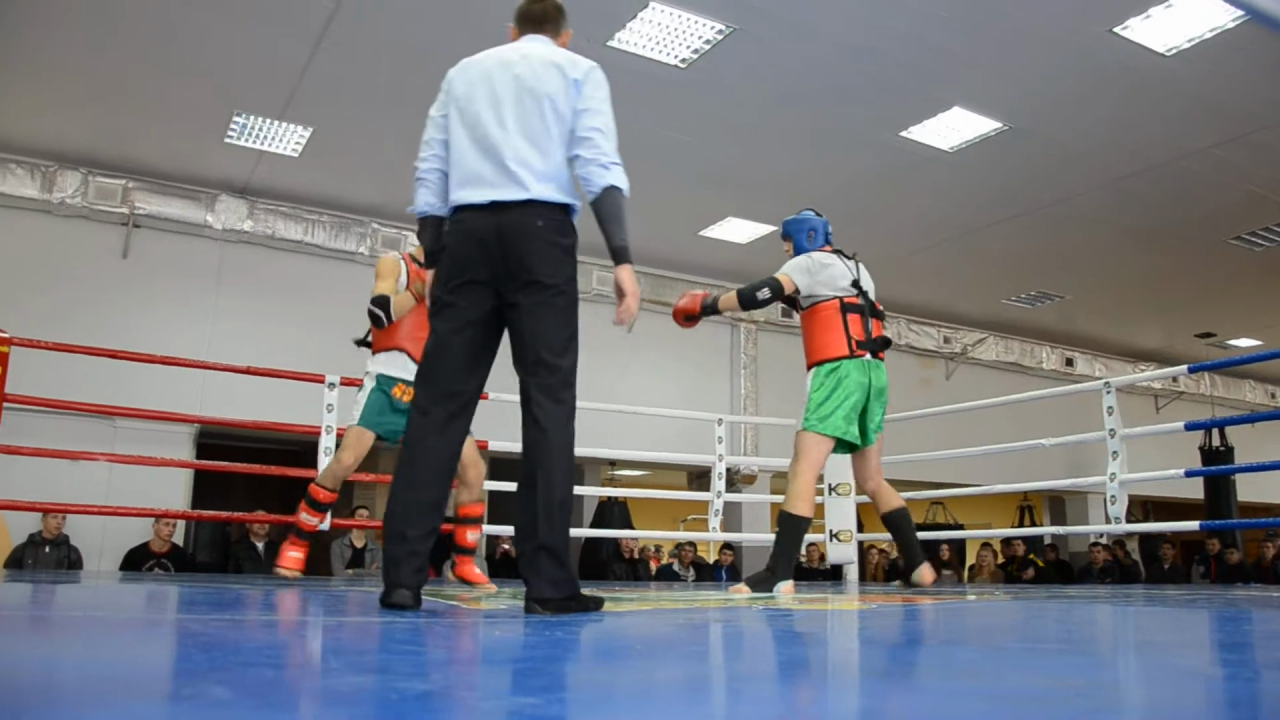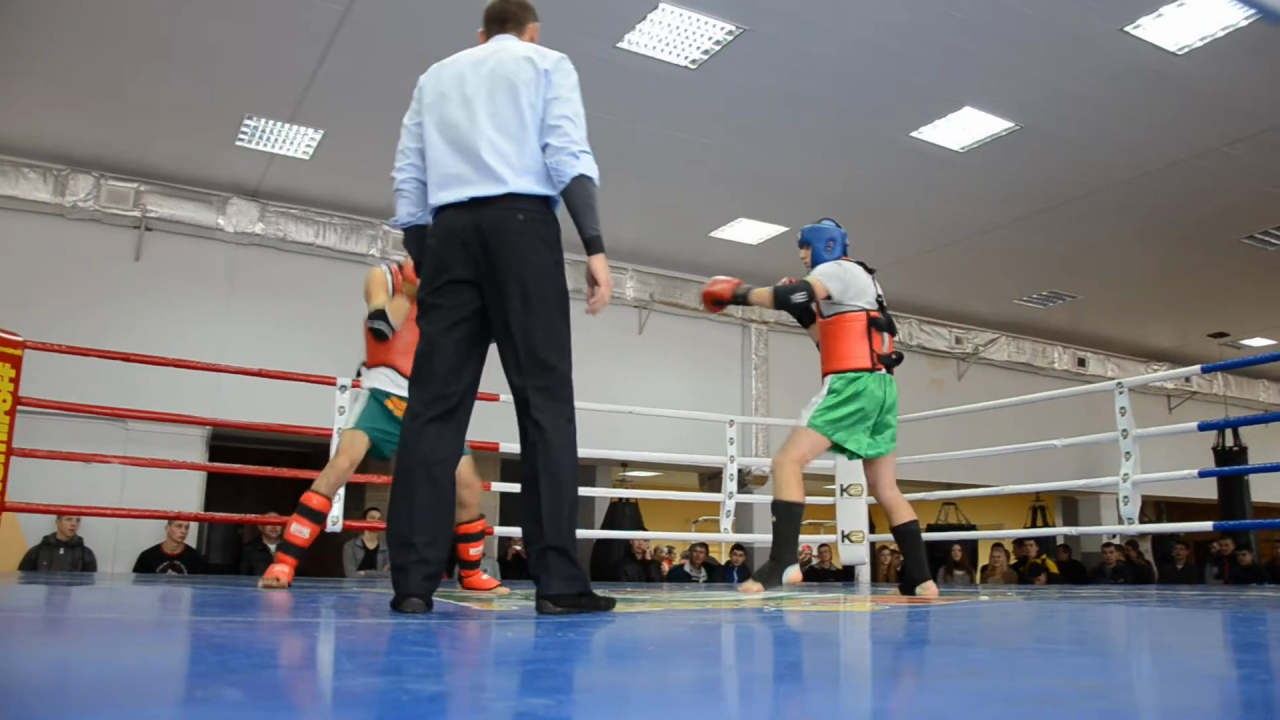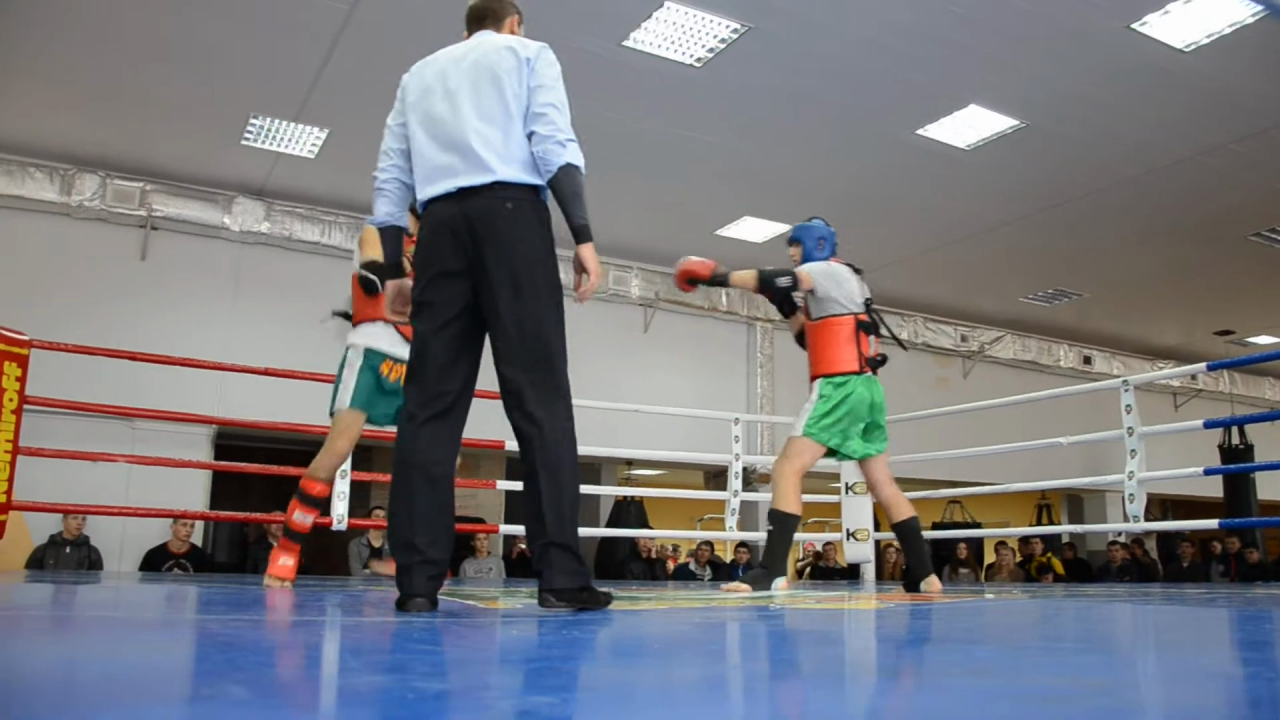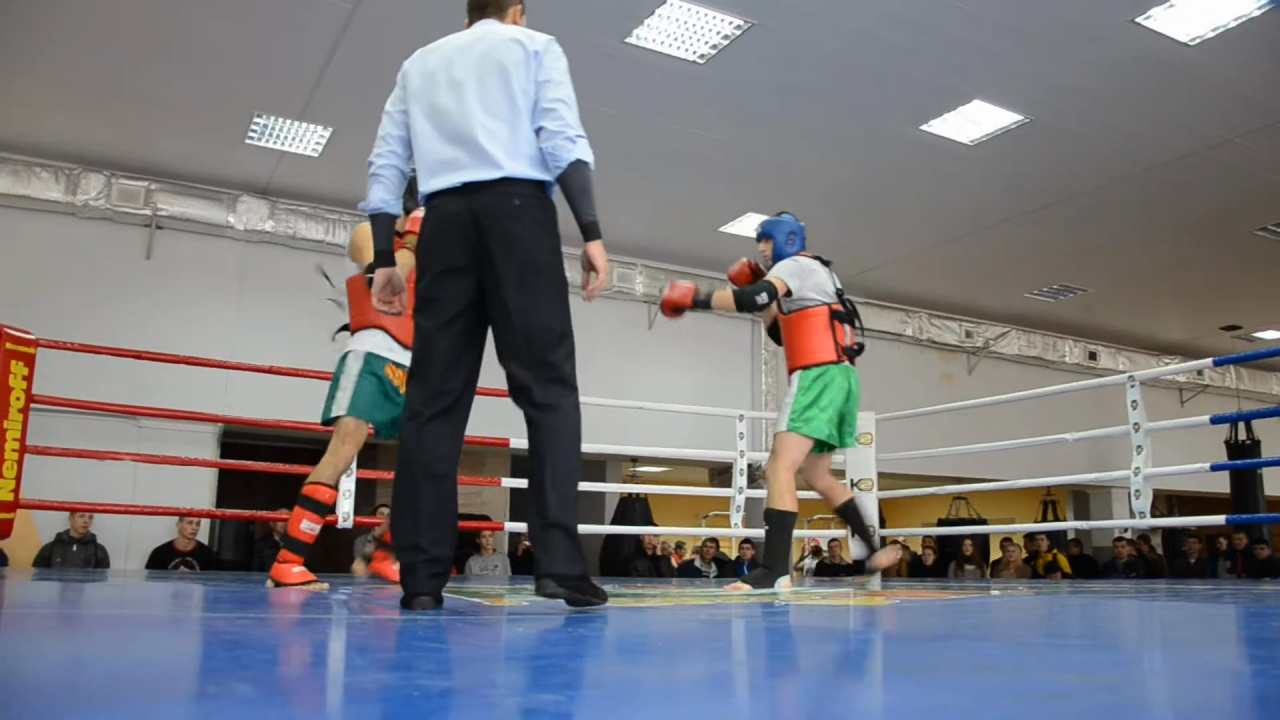
dt=0.2s
person 1, frame 1
left shoulder: (465, 71)
right shoulder: (579, 69)
left elbow: (430, 171)
right elbow: (598, 165)
left wrist: (432, 258)
right wrist: (621, 259)
left hip: (469, 233)
right hip: (540, 231)
left knee: (439, 400)
right knee: (547, 401)
left ankle: (403, 574)
right ankle: (547, 582)
person 1, frame 2
left shoulder: (436, 76)
right shoulder: (548, 62)
left elbow: (408, 182)
right elbow: (567, 155)
left wrist: (423, 267)
right wrist: (595, 248)
left hip: (451, 233)
right hip: (522, 224)
left knee: (435, 402)
right knee: (544, 399)
left ankle: (414, 580)
right ankle: (557, 580)
person 1, frame 3
left shoulder: (419, 73)
right shoulder: (529, 54)
left elbow: (390, 179)
right elbow: (555, 144)
left wrist: (392, 269)
right wrist: (582, 235)
left hip: (442, 224)
right hip: (512, 214)
left knee: (432, 400)
right knee: (538, 393)
left ankle: (418, 580)
right ankle: (559, 573)
person 1, frame 4
left shoulder: (420, 61)
left elbow: (385, 166)
right elbow: (562, 140)
left wrist: (384, 259)
right wrist: (591, 233)
left hip: (445, 221)
right hip: (518, 212)
left knee: (435, 396)
right knee: (546, 386)
left ankle: (422, 578)
right ankle: (559, 560)
person 2, frame 1
left shoulder: (809, 262)
right shoulder: (856, 269)
left elbow: (761, 293)
left wrist: (705, 305)
right wrist: (797, 299)
left hip: (837, 372)
right hip: (872, 372)
left knee: (804, 472)
right knee: (872, 480)
left ankle: (778, 574)
right ankle: (917, 562)
person 2, frame 2
left shoulder: (836, 270)
right shoulder: (865, 284)
left elbow: (792, 295)
left wrist: (736, 294)
right wrist: (805, 315)
left hip: (850, 383)
right hip: (881, 385)
left knee: (787, 463)
right knee: (885, 489)
left ankle: (782, 564)
right ankle: (920, 578)
person 2, frame 3
left shoulder: (827, 271)
right shoulder: (848, 284)
left elbow: (778, 279)
right elbow: (809, 338)
left wrist: (716, 276)
right wrist: (785, 305)
left hip: (839, 386)
right hip: (865, 387)
left knee: (787, 472)
right knee: (884, 486)
left ankle: (771, 572)
right ankle: (923, 573)
person 2, frame 4
left shoulder: (796, 265)
right shoulder: (817, 276)
left elbow: (757, 296)
right elbow: (781, 333)
left wrist: (695, 299)
right wrist: (758, 296)
left hip: (817, 378)
right hip: (839, 378)
left knee: (780, 470)
right knee: (817, 475)
left ankle: (774, 571)
right ankle: (873, 547)
person 3, frame 1
right shoulder: (394, 263)
right elbow: (380, 314)
right wrist: (422, 284)
right hip: (389, 381)
left knee: (473, 470)
right knee: (345, 460)
left ankle: (465, 562)
right ankle: (296, 543)
person 3, frame 2
right shoulder: (383, 275)
right elbow: (380, 328)
right wrist: (411, 285)
right hip: (383, 394)
left knee: (469, 487)
right knee: (341, 464)
left ankle: (471, 572)
right ankle: (283, 562)
person 3, frame 3
right shoulder: (377, 232)
right elbow: (371, 283)
right wrist: (408, 250)
right hip: (372, 354)
right knee: (339, 447)
right ankle: (287, 549)
person 3, frame 4
right shoulder: (367, 233)
right wrist: (413, 245)
left hip: (409, 370)
right hip: (369, 359)
right knee: (344, 450)
left ankle: (381, 554)
right ankle: (287, 561)
